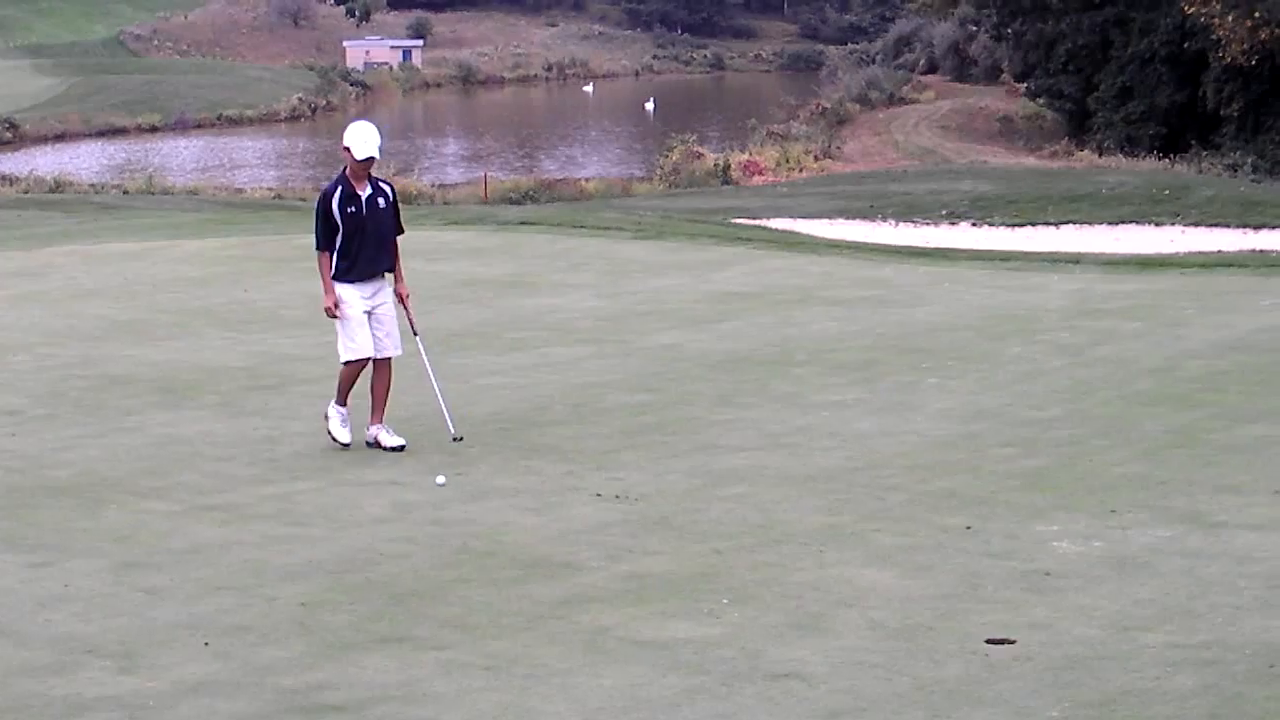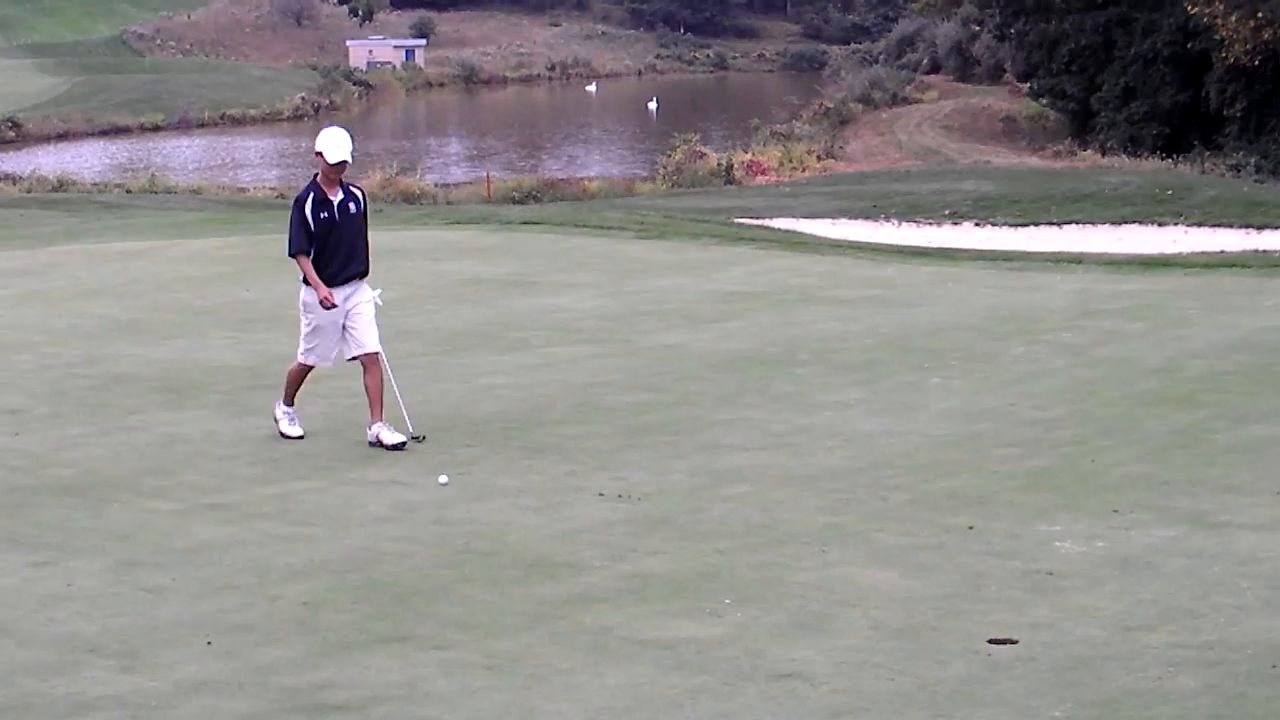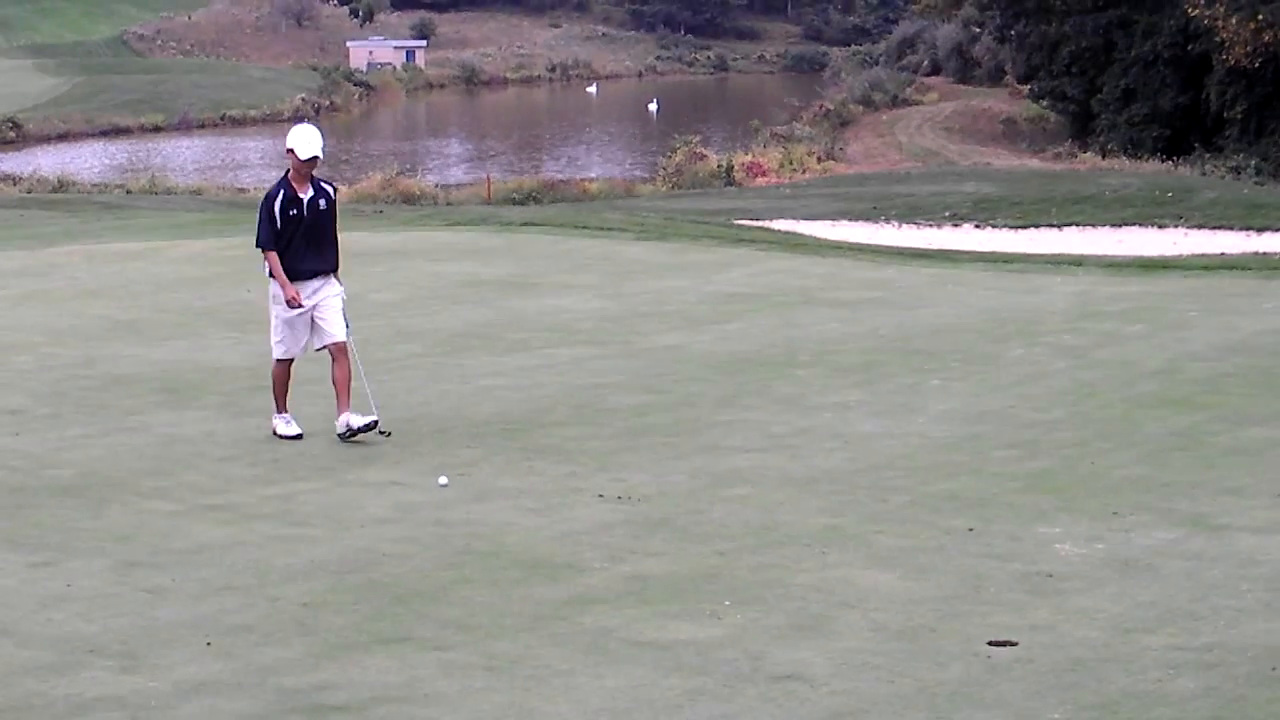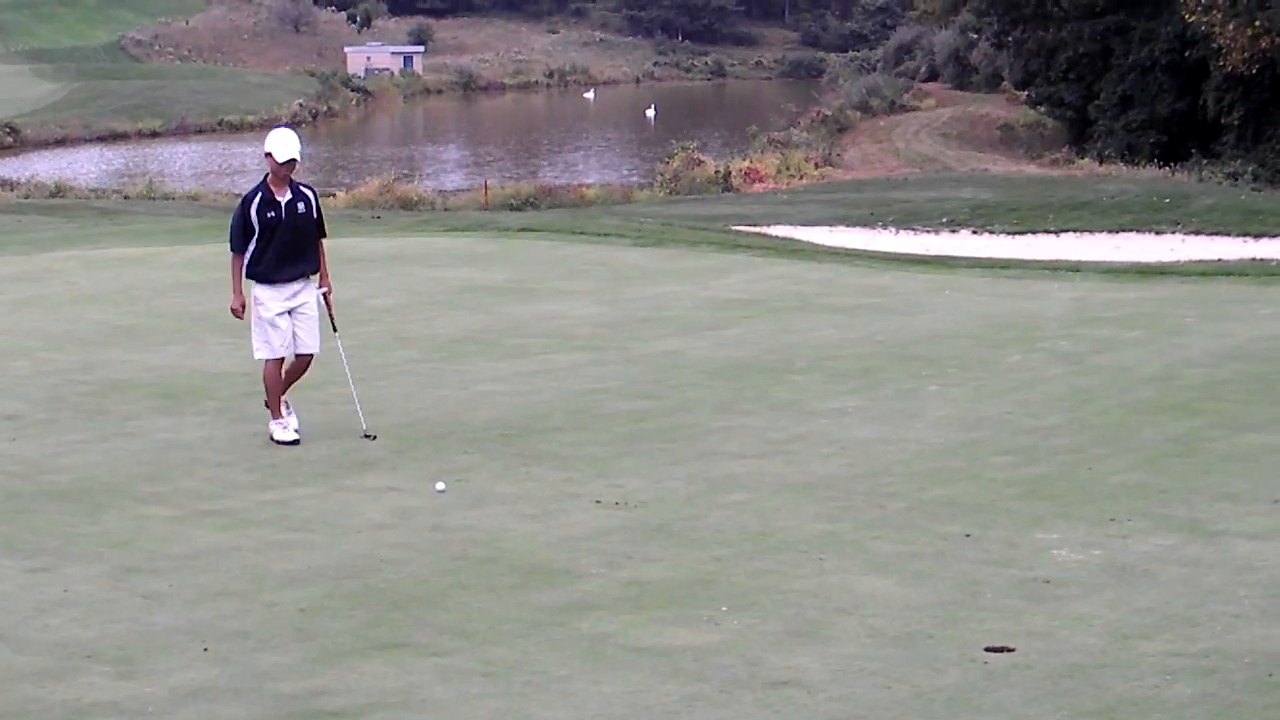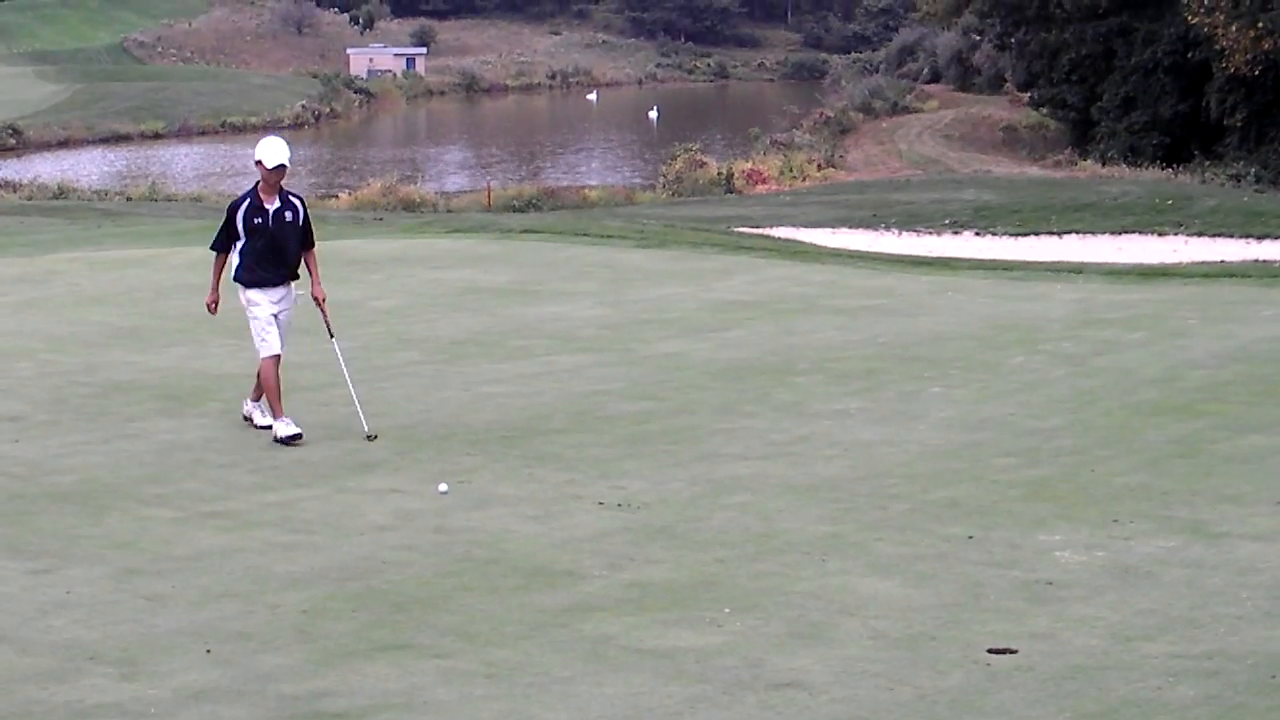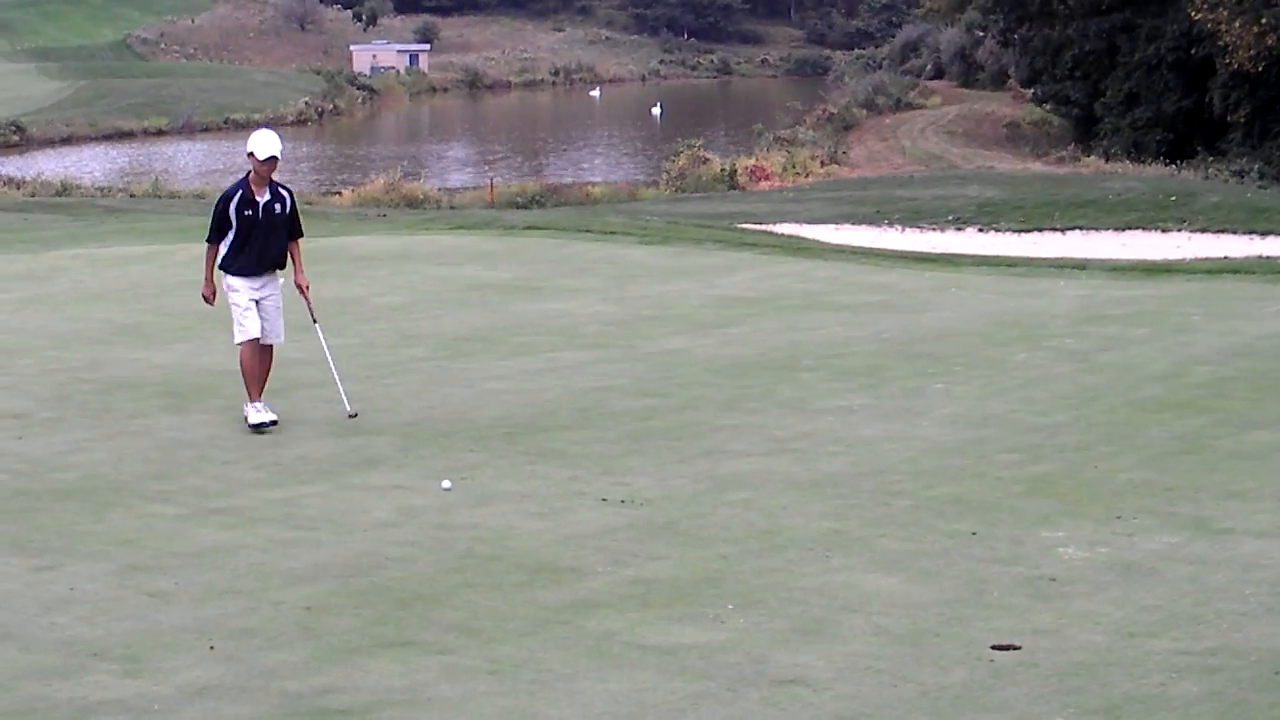
dt=0.2s
person 1, frame 1
left shoulder: (385, 191)
right shoulder: (332, 195)
right elbow: (324, 249)
left wrist: (399, 280)
right wrist: (328, 292)
left hip: (379, 286)
right hip: (347, 288)
left knee: (385, 358)
right knee: (359, 357)
left ankle: (377, 427)
right ankle: (338, 409)
person 1, frame 2
left shoulder: (357, 196)
right shoulder: (305, 201)
right elbow: (300, 253)
left wrist: (364, 281)
right wrist: (319, 287)
left hip: (357, 289)
right hip: (323, 294)
left knee: (371, 356)
right knee: (309, 359)
left ankle: (377, 426)
right ankle: (285, 407)
person 1, frame 3
left shoulder: (327, 191)
right shoulder: (275, 197)
right elbow: (268, 248)
left wrist: (335, 274)
right wrist: (285, 285)
left hip: (325, 284)
right hip: (290, 289)
left knee: (339, 347)
right knee: (285, 356)
left ankle: (345, 417)
right ankle: (281, 415)
person 1, frame 4
left shoulder: (307, 196)
right shoulder: (252, 201)
left elbow: (317, 239)
right elbow: (238, 251)
left wrist: (324, 277)
right wrist: (237, 292)
left hip: (304, 286)
right hip: (267, 290)
left knee: (306, 353)
right knee: (274, 357)
left ankle: (279, 399)
right ankle: (278, 420)
person 1, frame 5
left shoulder: (296, 204)
right shoulder: (241, 207)
left elbow: (307, 247)
right elbow: (222, 249)
left wrist: (316, 283)
right wrist: (214, 289)
left hip: (285, 289)
right hip: (255, 291)
left knee: (275, 354)
right knee: (270, 354)
left ankle: (253, 405)
right ankle: (280, 420)
person 1, frame 6
left shoulder: (284, 196)
right shoulder: (232, 197)
left elbow: (292, 237)
right elbow: (214, 241)
left wrist: (299, 272)
right wrist: (208, 280)
left hip: (270, 279)
right hip: (239, 279)
left knee: (267, 343)
right knee: (250, 338)
left ankle: (253, 403)
right ankle: (255, 405)
